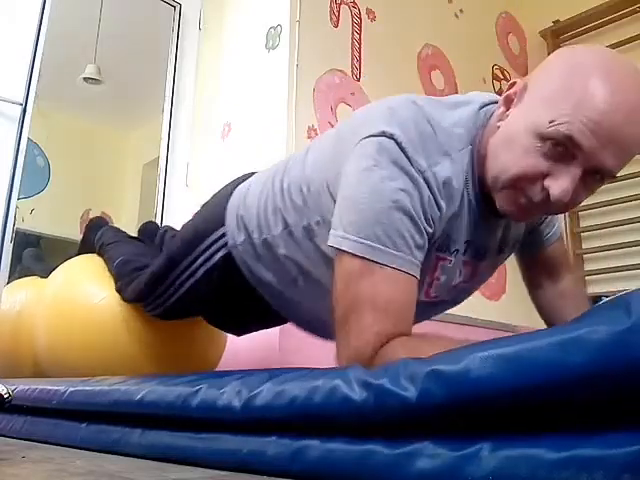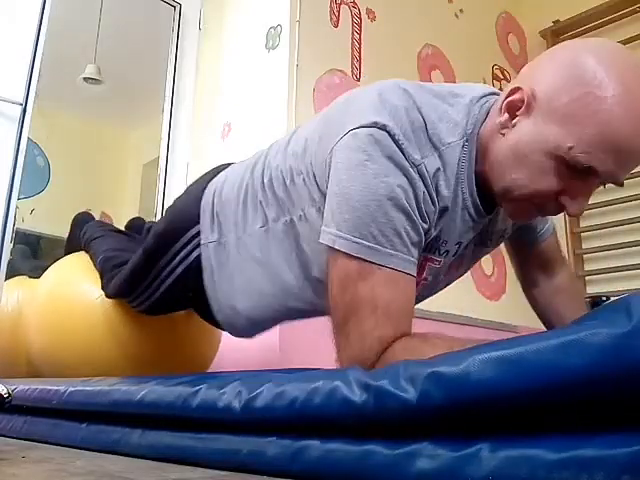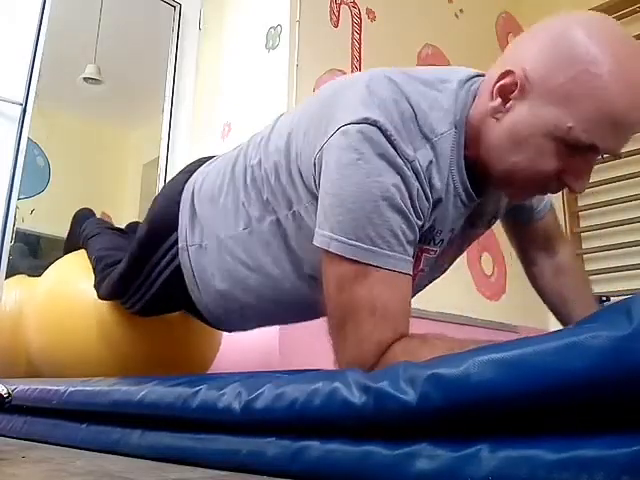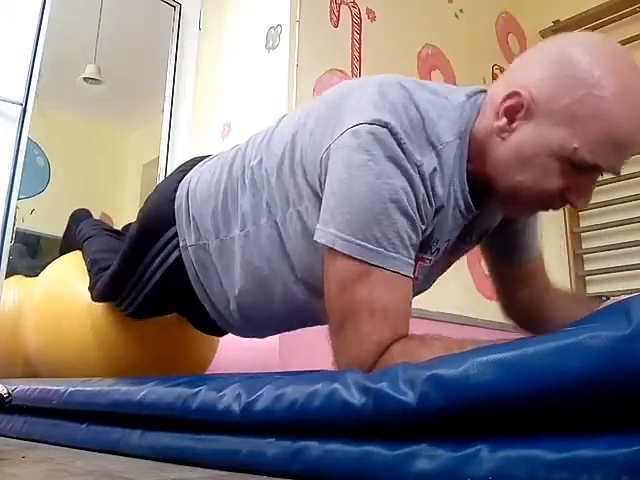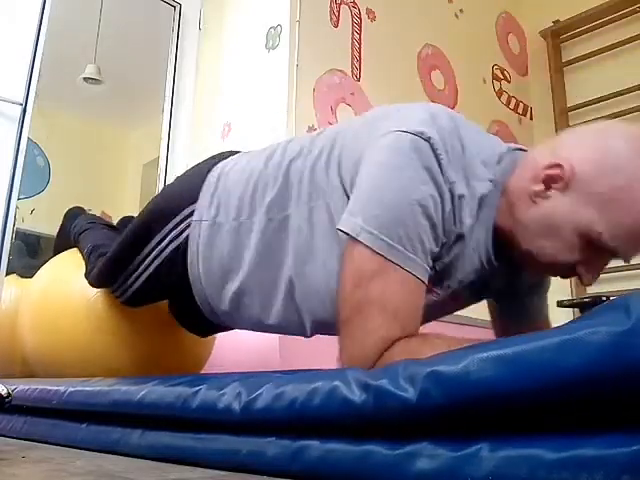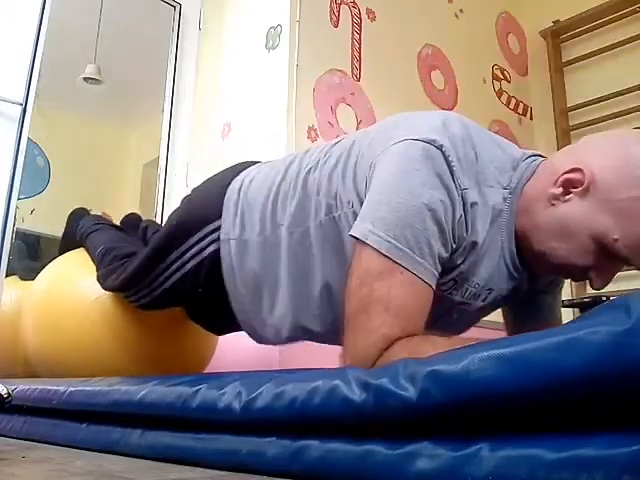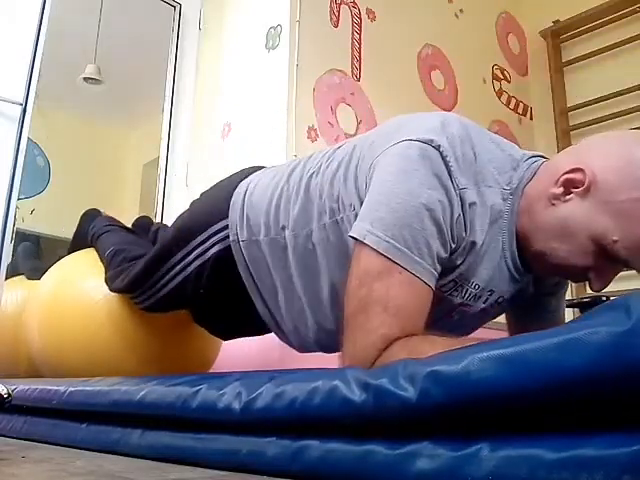
dt=0.2s
person 1, frame 1
left shoulder: (540, 176)
right shoulder: (402, 154)
left elbow: (555, 278)
right elbow: (367, 358)
right hip: (245, 240)
left knee: (223, 319)
right knee: (148, 290)
left ankle: (162, 239)
right ankle: (105, 239)
person 1, frame 2
left shoulder: (525, 157)
right shoulder: (392, 145)
left elbow: (546, 272)
right elbow: (369, 360)
right hip: (219, 230)
left knee: (202, 312)
right knee: (130, 287)
left ankle: (140, 234)
right ankle: (92, 233)
person 1, frame 3
left shoulder: (511, 141)
right shoulder: (380, 136)
left elbow: (546, 251)
right elbow: (368, 360)
right hip: (198, 227)
left knee: (200, 314)
right knee: (124, 290)
left ankle: (129, 236)
right ankle: (92, 232)
person 1, frame 4
left shoulder: (509, 160)
right shoulder: (387, 140)
left elbow: (528, 301)
right elbow: (368, 362)
right hip: (195, 226)
left knee: (201, 322)
right knee: (120, 293)
left ankle: (108, 234)
right ankle: (87, 231)
person 1, frame 5
left shoulder: (524, 237)
right shoulder: (424, 156)
right elbow: (370, 363)
right hip: (207, 217)
left knee: (195, 320)
right knee: (114, 276)
left ankle: (125, 231)
right ankle: (83, 229)
person 1, frame 6
left shoulder: (540, 241)
right shoulder: (437, 163)
right elbow: (371, 359)
right hip: (231, 225)
left knee: (202, 317)
right knee: (130, 281)
left ankle: (139, 232)
right ankle: (88, 230)
person 1, frame 7
left shoulder: (548, 241)
right shoulder: (437, 165)
right elbow: (370, 359)
left hip: (287, 250)
right hip: (242, 230)
left knee: (204, 319)
right knee: (138, 281)
left ankle: (152, 235)
right ankle: (101, 232)
